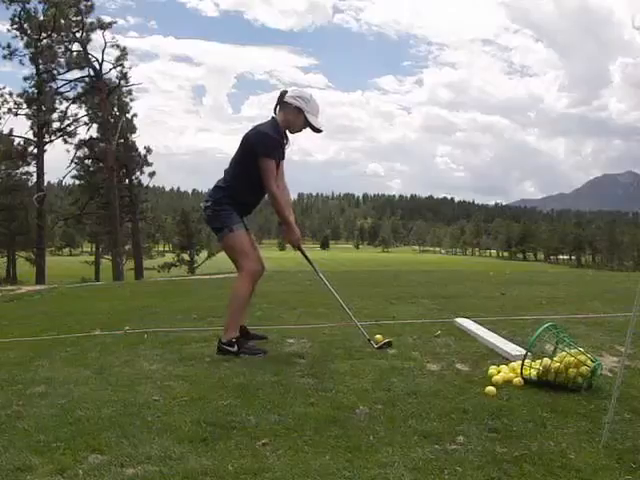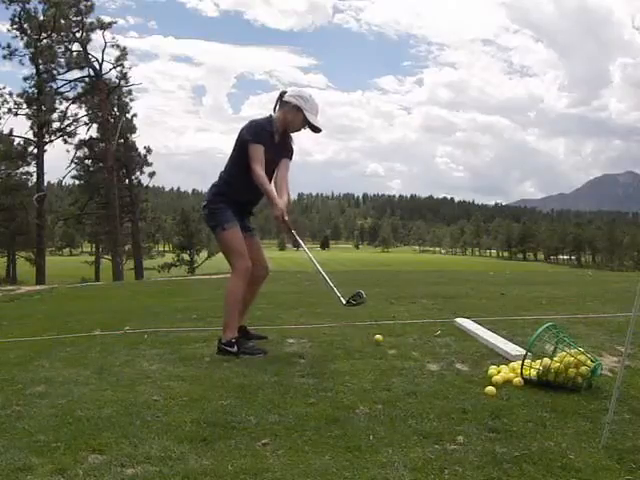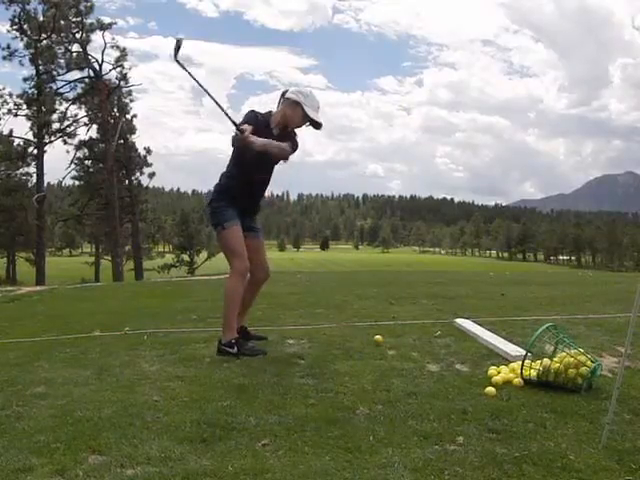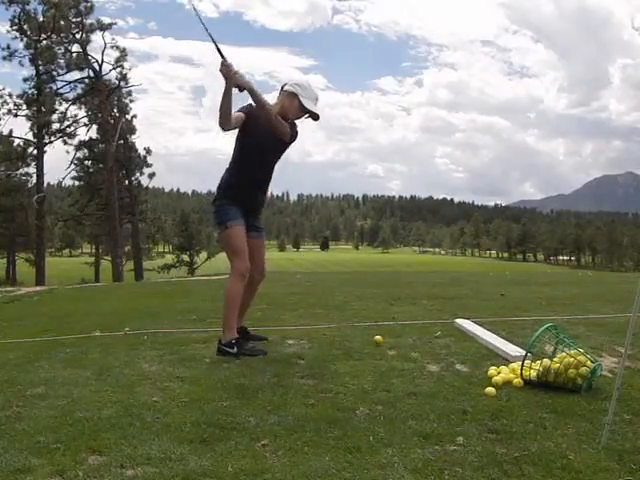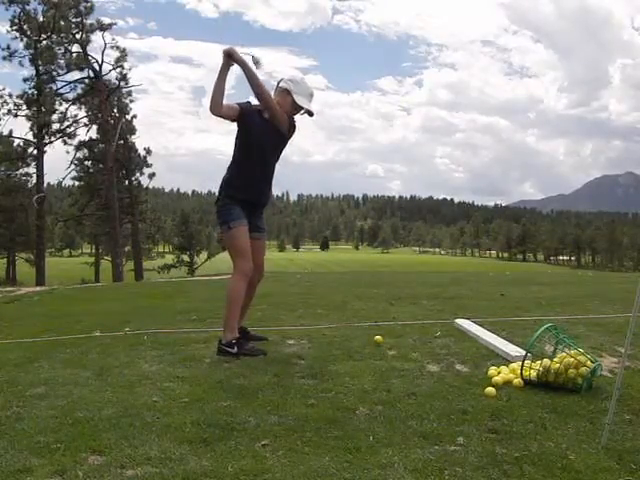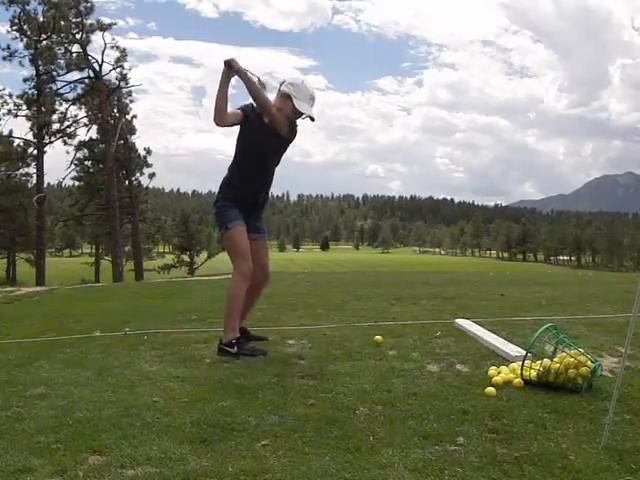
dt=0.5s
person 1, frame 1
left shoulder: (278, 140)
right shoulder: (265, 134)
left elbow: (281, 185)
right elbow: (271, 187)
left wrist: (292, 223)
right wrist: (288, 225)
left hip: (233, 209)
right hip: (222, 206)
left knee: (256, 269)
right knee: (249, 268)
left ankle: (237, 328)
right ankle: (228, 340)
person 1, frame 2
left shoulder: (286, 144)
right shoulder: (257, 128)
left elbow: (281, 179)
right elbow: (257, 170)
left wrist: (283, 204)
right wrist: (274, 202)
left hip: (240, 210)
right hip: (221, 204)
left knee: (260, 270)
right knee: (243, 267)
left ankle: (237, 327)
right ankle: (228, 340)
person 1, frame 3
left shoulder: (290, 141)
right shoulder: (254, 118)
left elbow: (276, 148)
right elbow: (238, 142)
left wrist: (255, 141)
right wrist: (241, 137)
left hip: (248, 209)
right hip: (225, 201)
left knee: (261, 272)
right knee: (240, 267)
left ankle: (238, 327)
right ankle: (227, 340)
person 1, frame 4
left shoulder: (289, 132)
right shoulder: (250, 112)
left elbow: (272, 120)
right elbow: (226, 123)
left wrist: (248, 86)
right wrist: (229, 85)
left hip: (253, 208)
right hip: (229, 201)
left knee: (257, 272)
right knee: (241, 268)
left ankle: (237, 327)
right ankle: (228, 340)
person 1, frame 5
left shoulder: (288, 126)
right shoulder: (247, 112)
left elbow: (265, 100)
right elbow: (215, 108)
left wrist: (243, 62)
right wrist: (225, 66)
left hip: (256, 207)
right hip: (232, 201)
left knee: (256, 273)
right knee: (244, 268)
left ankle: (238, 328)
right ankle: (228, 340)
person 1, frame 6
left shoulder: (289, 130)
right shoulder: (249, 113)
left elbow: (268, 109)
right elbow: (221, 119)
left wrist: (242, 73)
right wrist: (226, 76)
left hip: (255, 208)
right hip: (230, 202)
left knee: (261, 275)
right knee: (244, 269)
left ankle: (238, 327)
right ankle: (229, 340)
